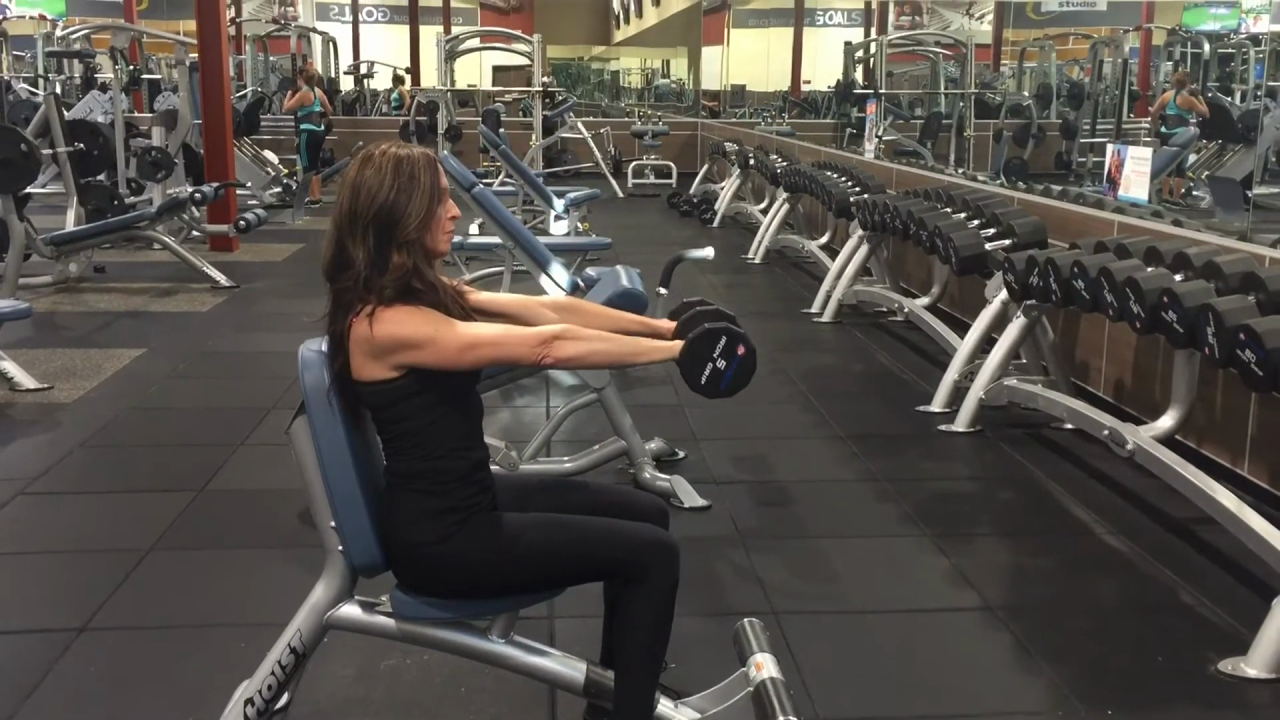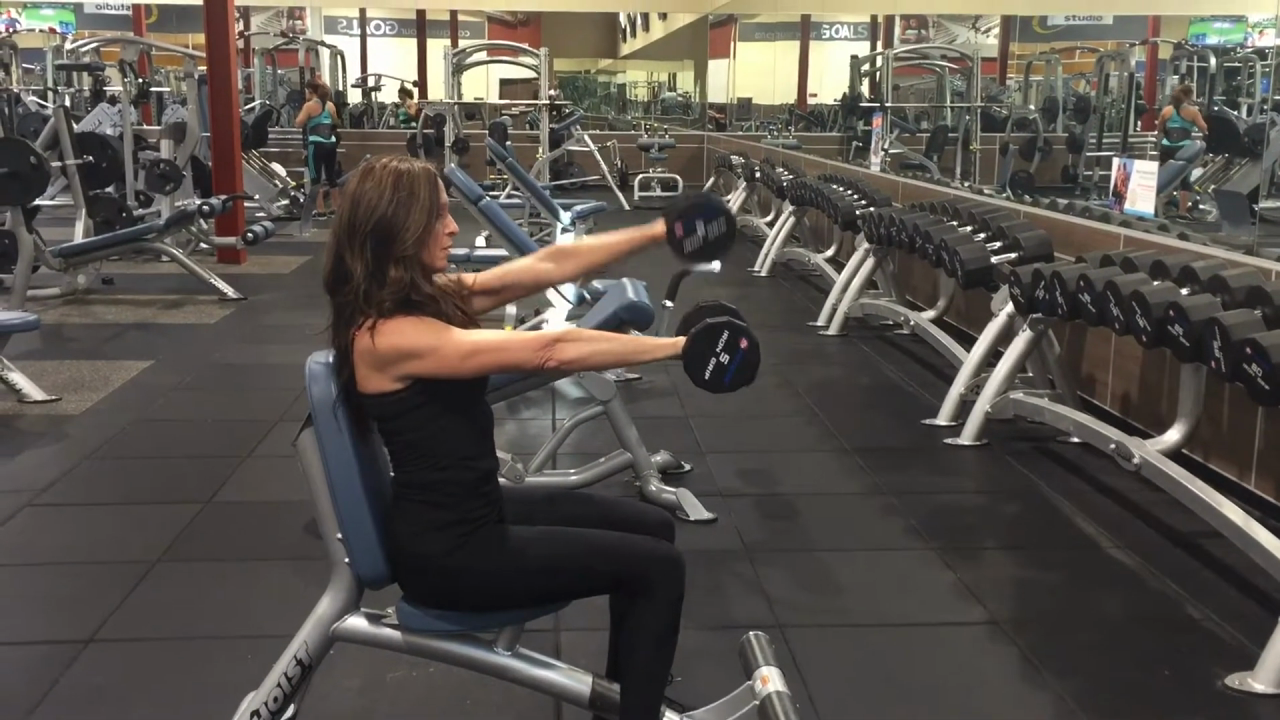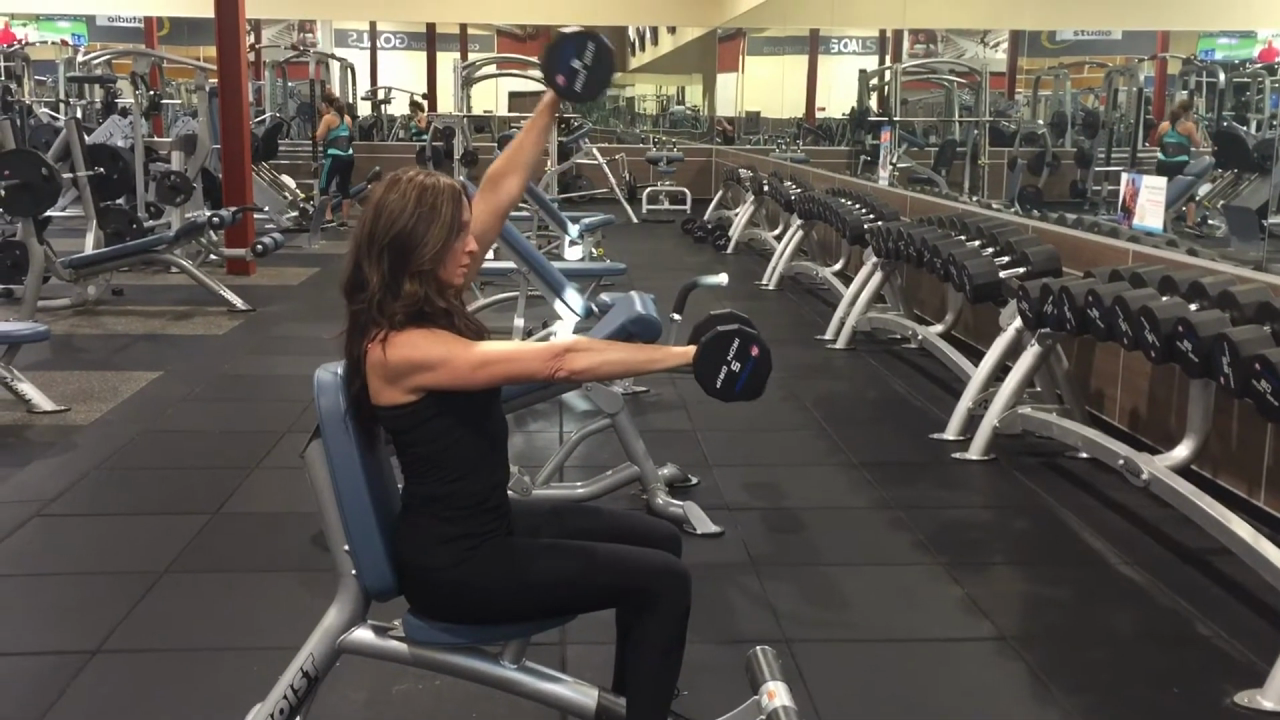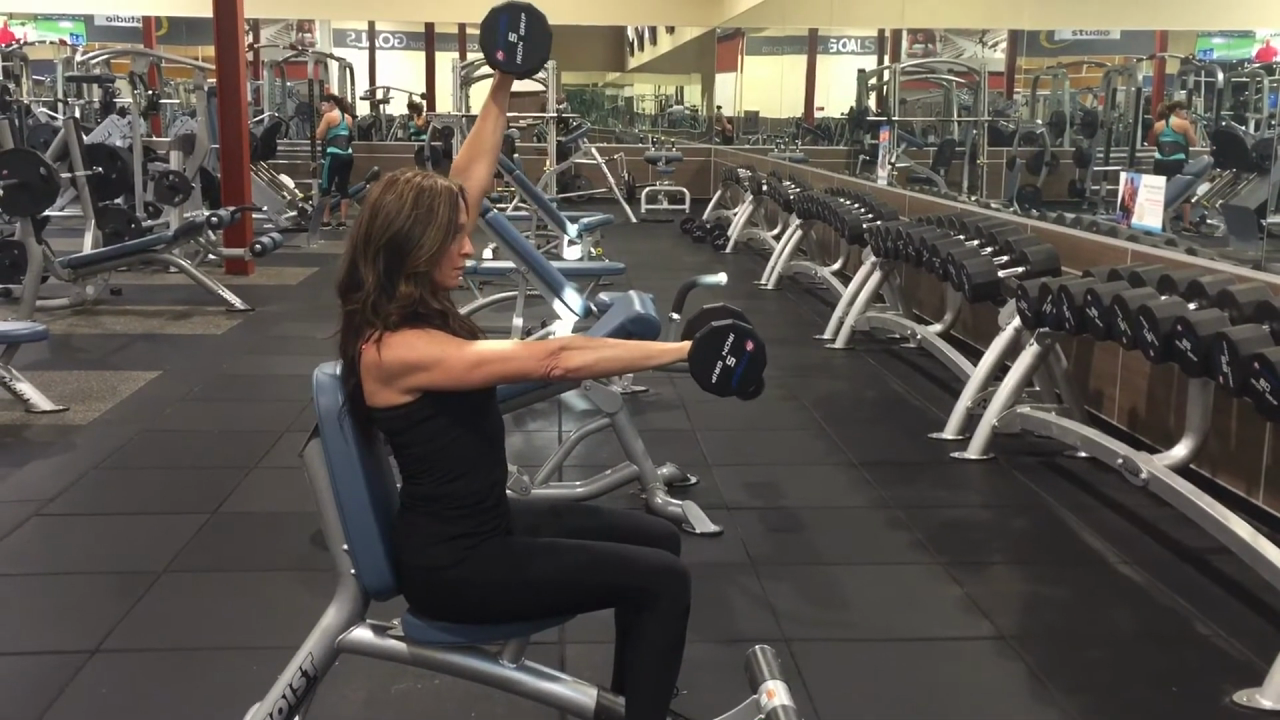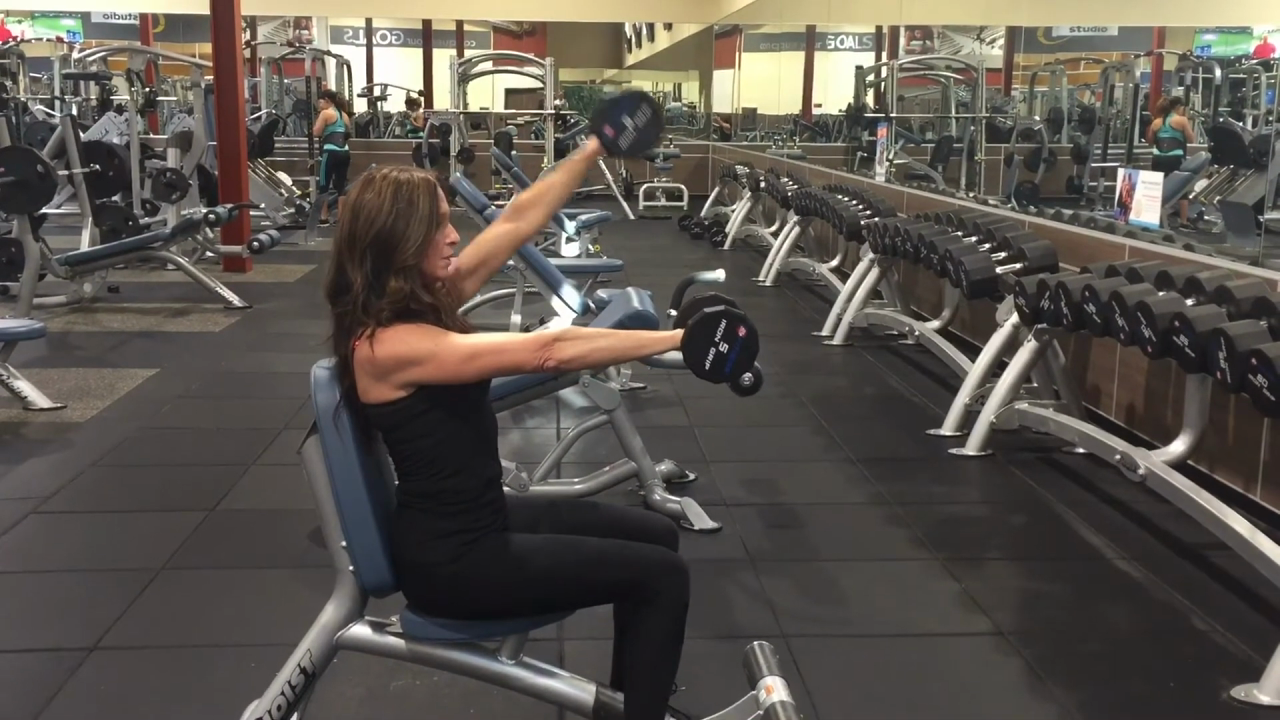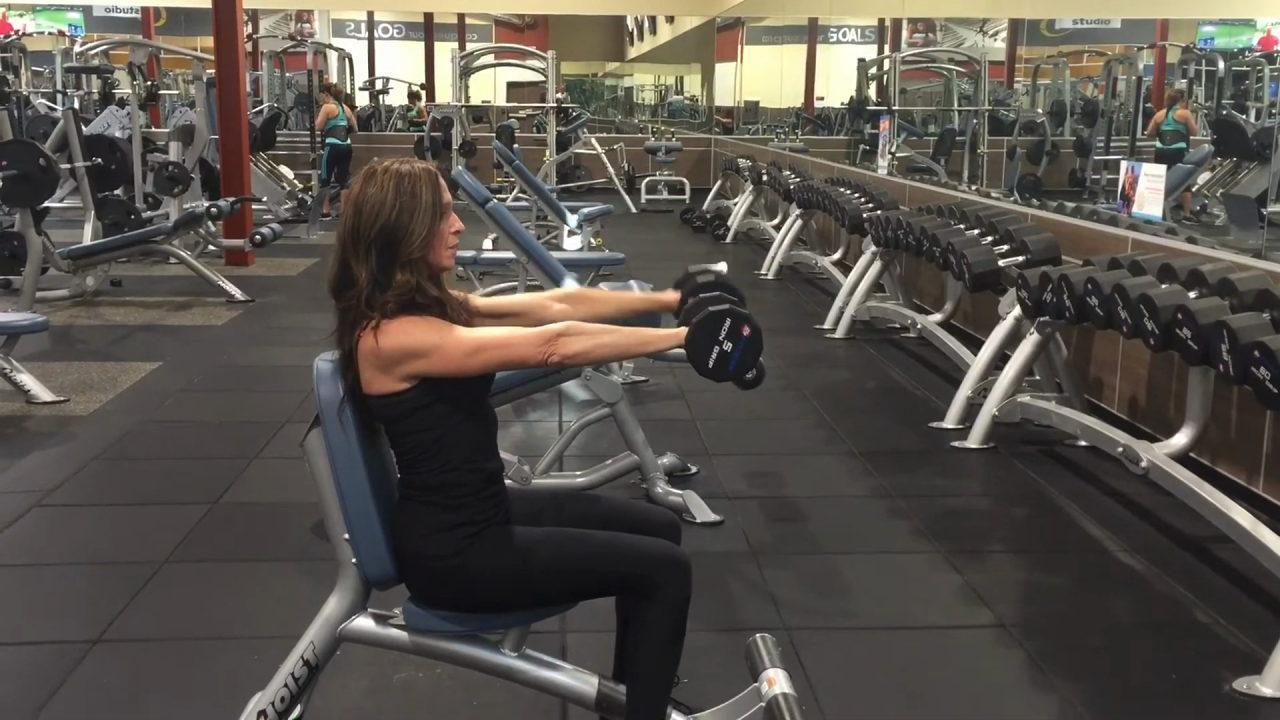
dt=0.5s
person 1, frame 1
left shoulder: (422, 293)
right shoulder: (383, 324)
left elbow: (547, 310)
right elbow: (545, 346)
left wrist: (660, 326)
right wrist: (676, 349)
left hip: (468, 496)
right hip: (439, 537)
left knee: (646, 514)
right knee: (653, 554)
person 1, frame 2
left shoulder: (429, 297)
right shoulder: (386, 336)
left elbow: (548, 264)
right elbow: (548, 349)
left wrist: (655, 233)
right wrist: (679, 345)
left hip: (476, 509)
right hip: (447, 549)
left knee: (651, 528)
right knee: (657, 567)
person 1, frame 3
left shoulder: (424, 305)
right shoulder: (400, 348)
left elbow: (501, 193)
right elbow: (557, 361)
left wrist: (550, 108)
right wrist: (688, 354)
left hip: (483, 523)
right hip: (453, 563)
left knee: (658, 541)
right knee: (665, 581)
person 1, frame 4
left shoulder: (415, 308)
right shoulder: (396, 349)
left elbow: (471, 179)
right elbow: (551, 359)
left wrist: (500, 91)
right wrist: (684, 350)
left hip: (482, 522)
right hip: (453, 561)
left knee: (657, 540)
right knee: (663, 580)
person 1, frame 5
left shoulder: (425, 299)
right shoulder: (387, 344)
left elbow: (518, 222)
right elbow: (546, 352)
left wrist: (592, 152)
right wrist: (676, 339)
left hip: (480, 518)
right hip: (451, 558)
left knee: (655, 536)
right knee: (662, 576)
person 1, frame 6
left shoulder: (429, 302)
right shoulder: (392, 336)
left elbow: (554, 305)
right elbow: (552, 346)
left wrist: (665, 299)
right wrist: (682, 336)
left hip: (483, 510)
right hip: (452, 550)
left knee: (657, 530)
right knee: (664, 569)
